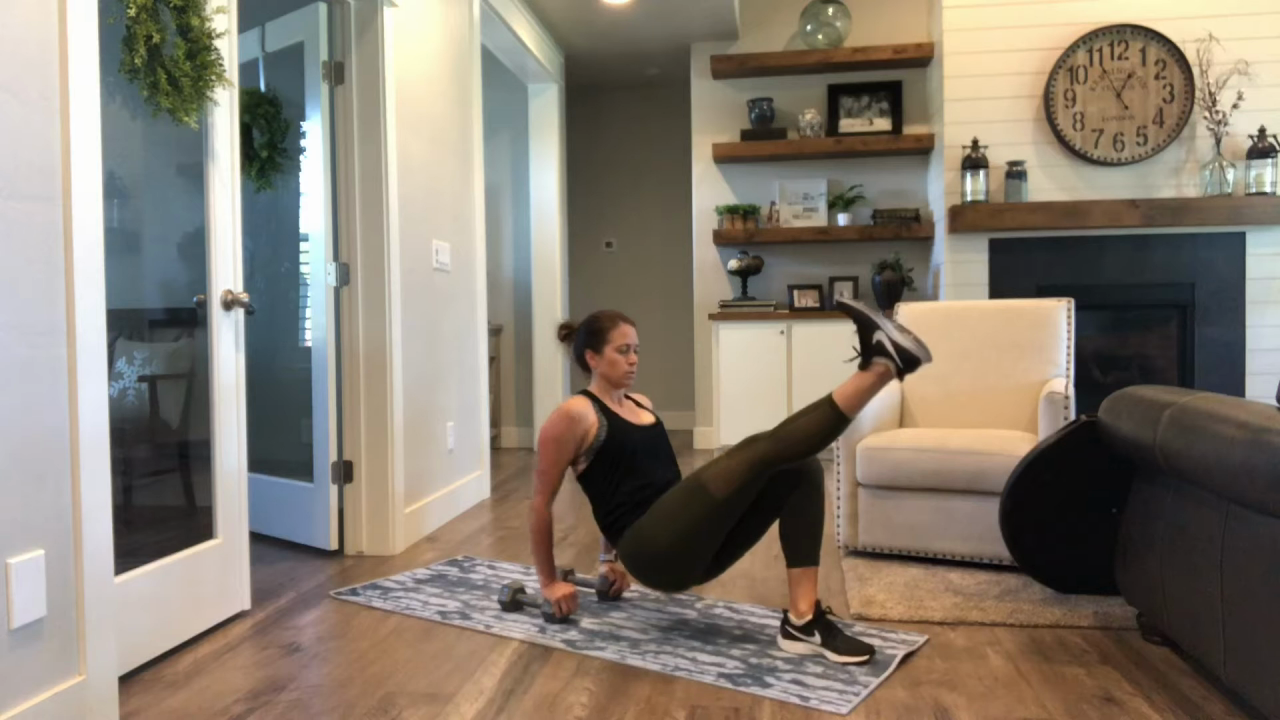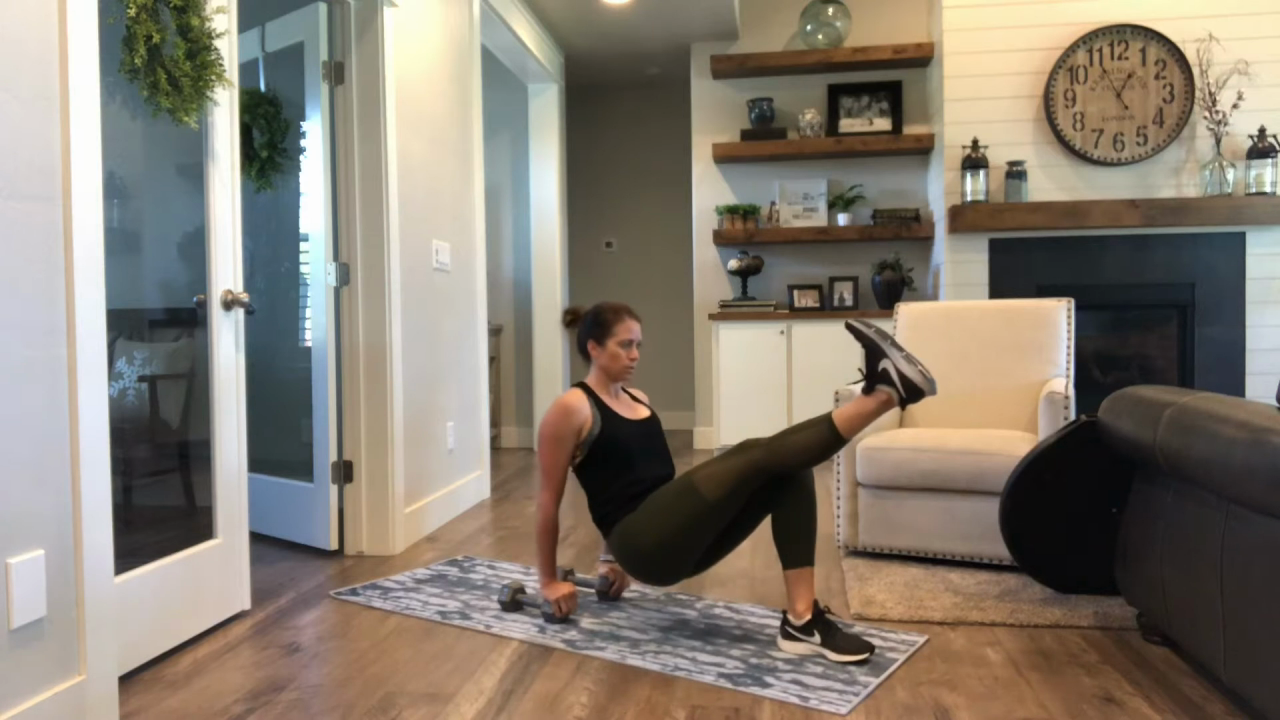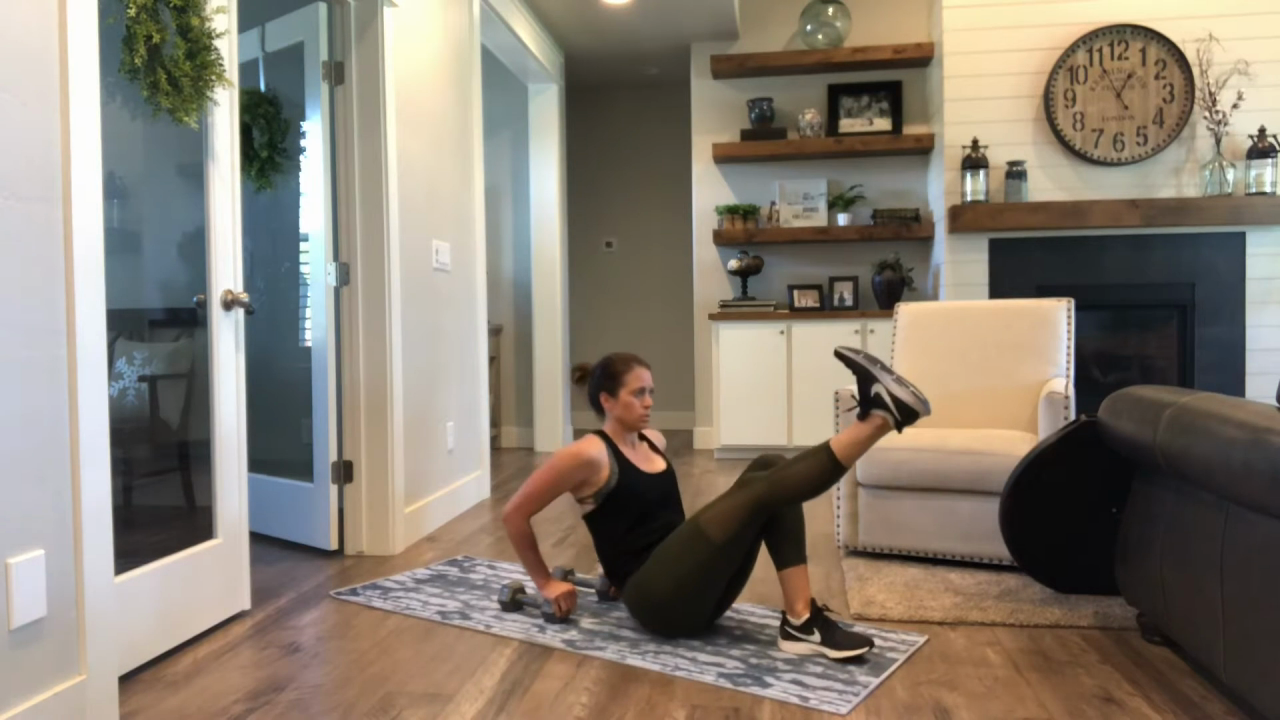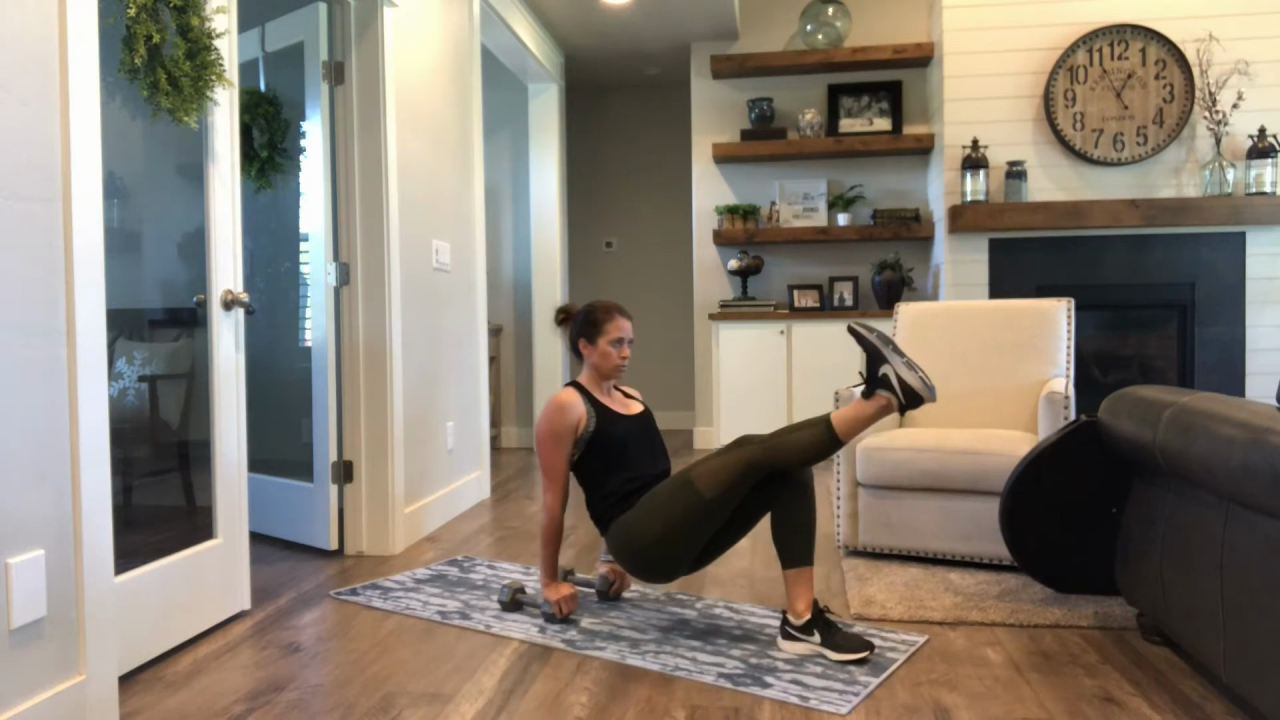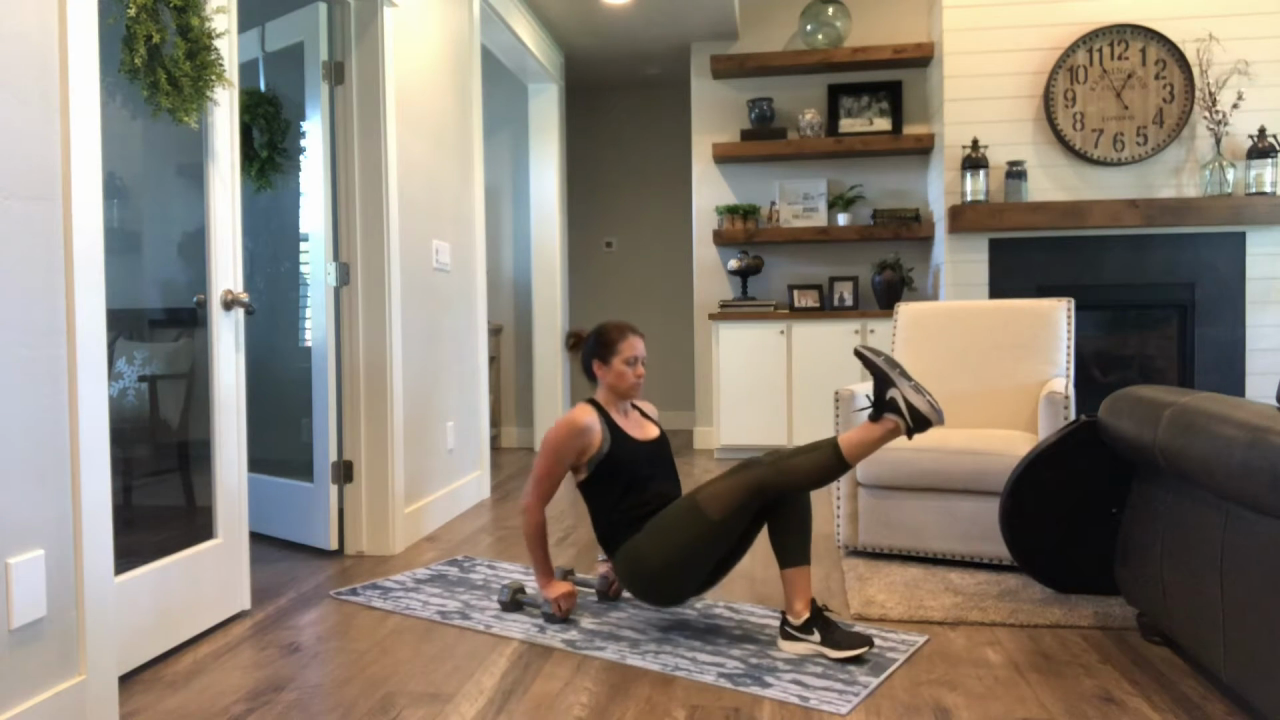
dt=1s
person 1, frame 1
left shoulder: (639, 405)
right shoulder: (574, 415)
right elbow: (541, 503)
left wrist: (610, 559)
right wrist: (550, 583)
left hip: (692, 546)
right hip: (655, 551)
left knee: (801, 469)
right knee: (761, 451)
left ankle: (802, 622)
person 1, frame 2
left shoulder: (638, 400)
right shoulder: (571, 409)
right elbow: (548, 500)
left wrist: (610, 558)
right wrist: (549, 581)
left hip: (682, 535)
right hip: (646, 545)
left knee: (789, 470)
right knee: (755, 456)
left ankle: (801, 622)
right ankle: (883, 394)
person 1, frame 3
left shoulder: (652, 442)
right shoulder: (588, 456)
right elbow: (513, 514)
right wrist: (546, 583)
left hip: (694, 582)
right hip: (659, 597)
left knee: (770, 470)
right knee: (757, 490)
left ankle: (801, 623)
person 1, frame 4
left shoulder: (629, 396)
right shoulder: (566, 408)
right elbow: (553, 501)
left wrist: (618, 559)
right wrist: (551, 582)
left hip: (678, 534)
right hip: (644, 541)
left knee: (787, 468)
right knee: (752, 453)
left ankle: (801, 622)
right ankle: (882, 398)
person 1, frame 5
left shoulder: (647, 414)
right shoulder: (580, 425)
right elbow: (532, 504)
left wrist: (614, 558)
right wrist: (547, 582)
left hip: (686, 555)
right hip: (649, 568)
left knee: (778, 467)
right knee: (757, 475)
left ankle: (801, 622)
right ankle: (892, 420)
